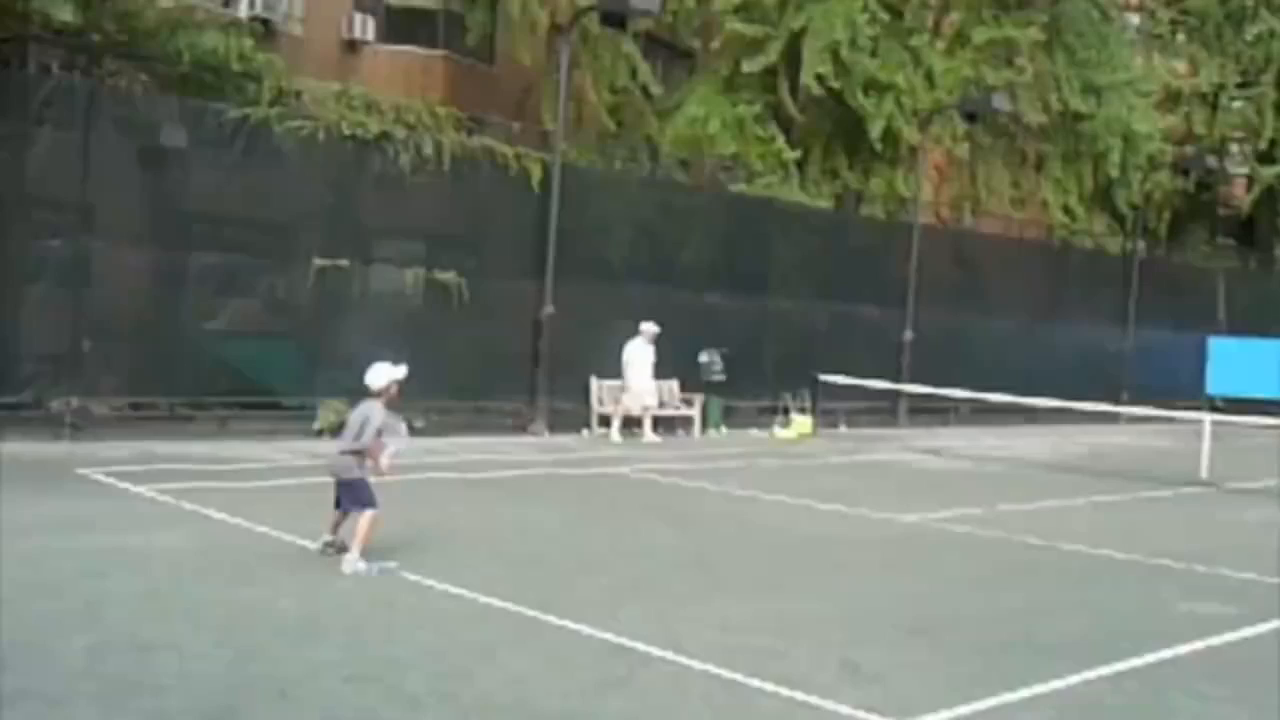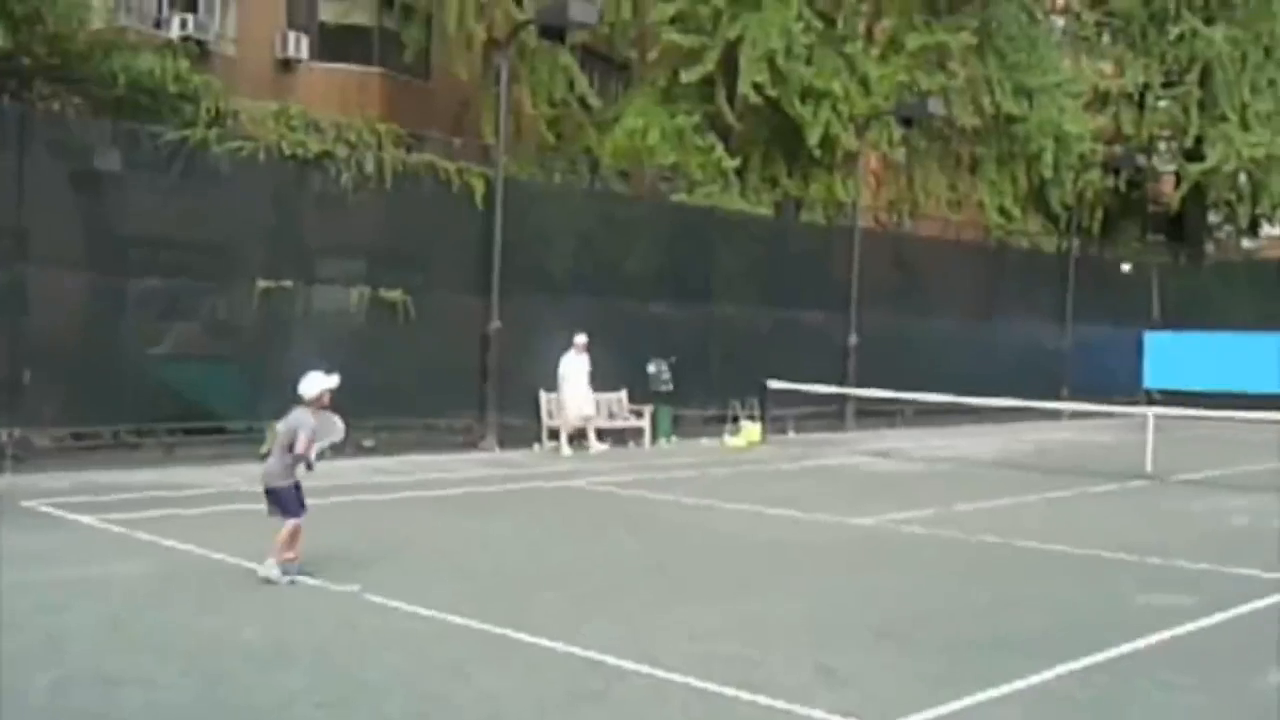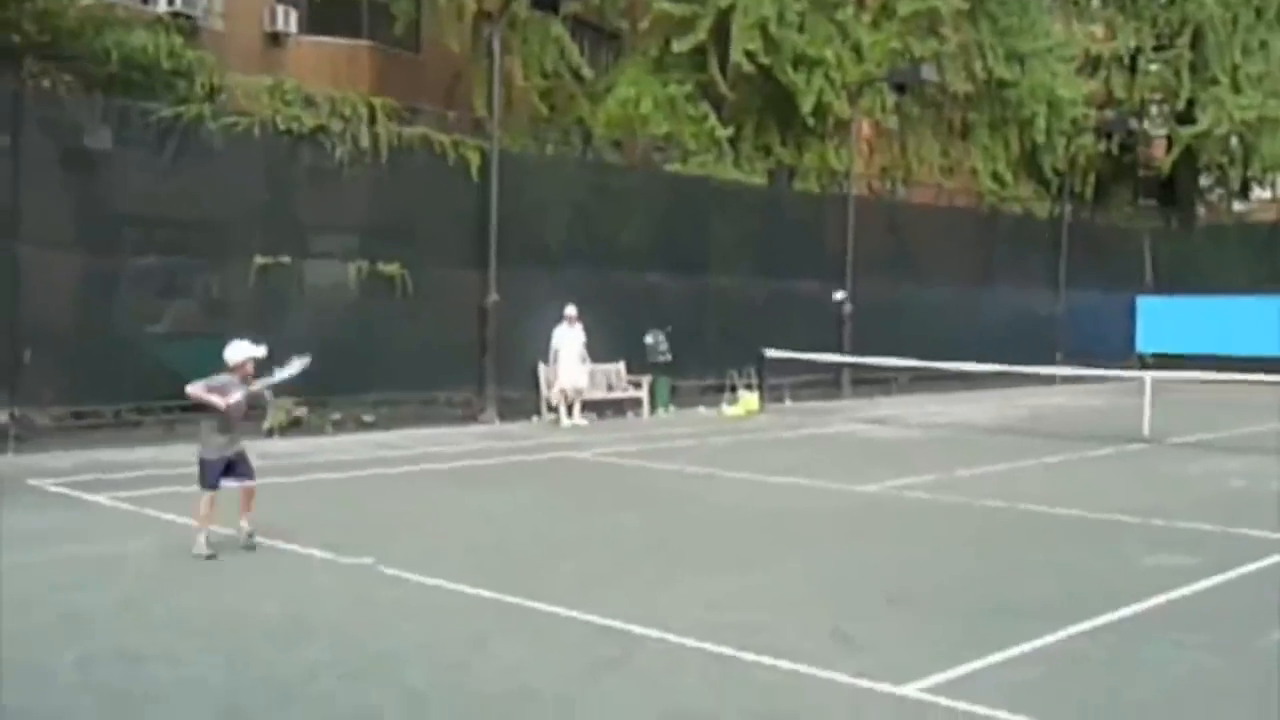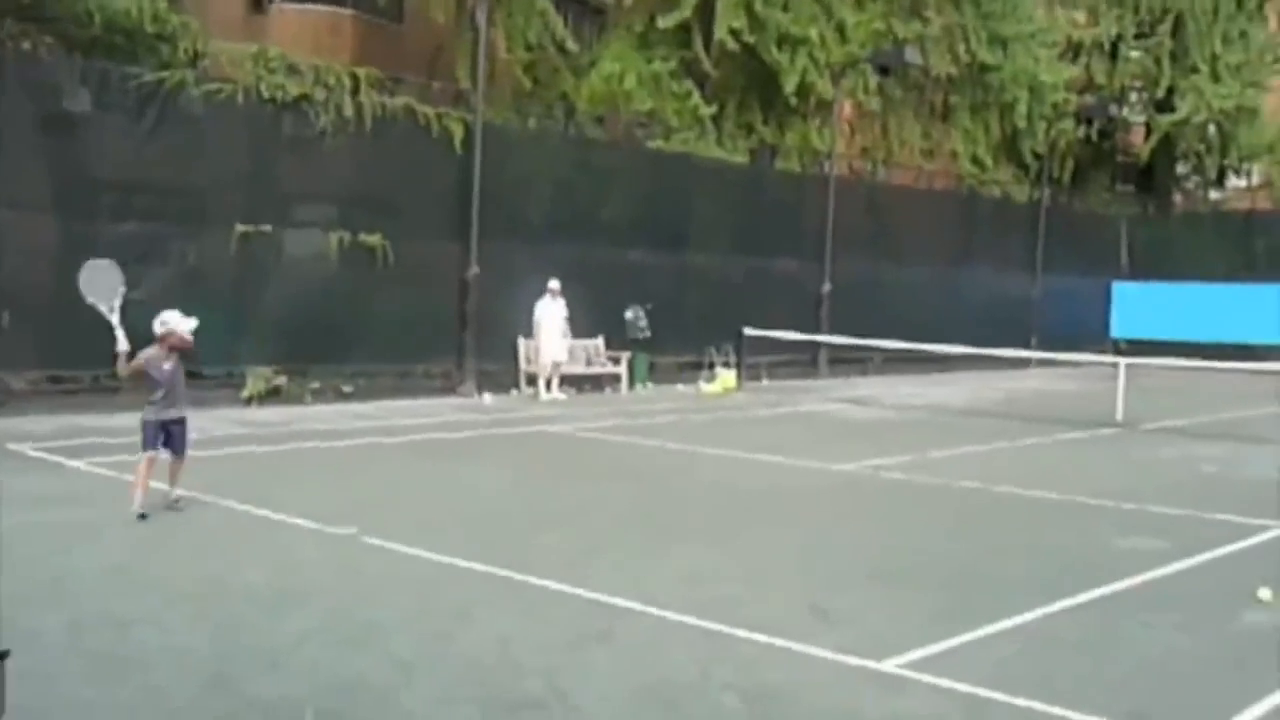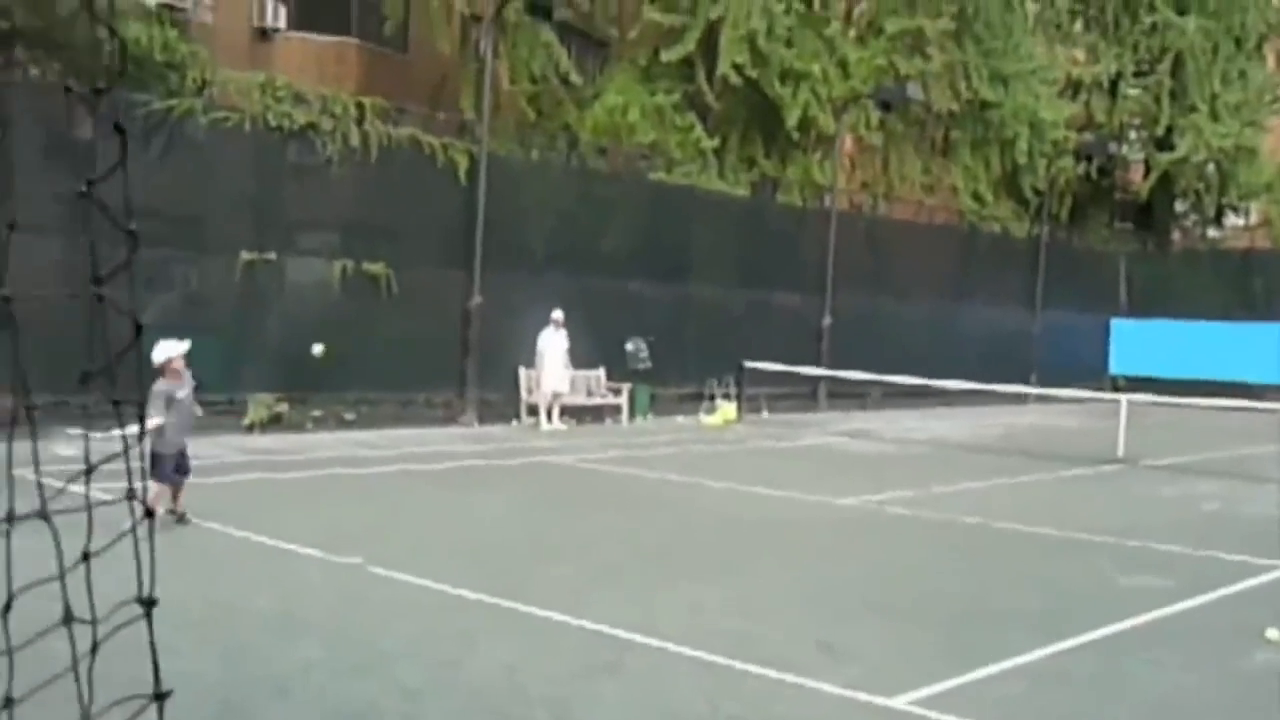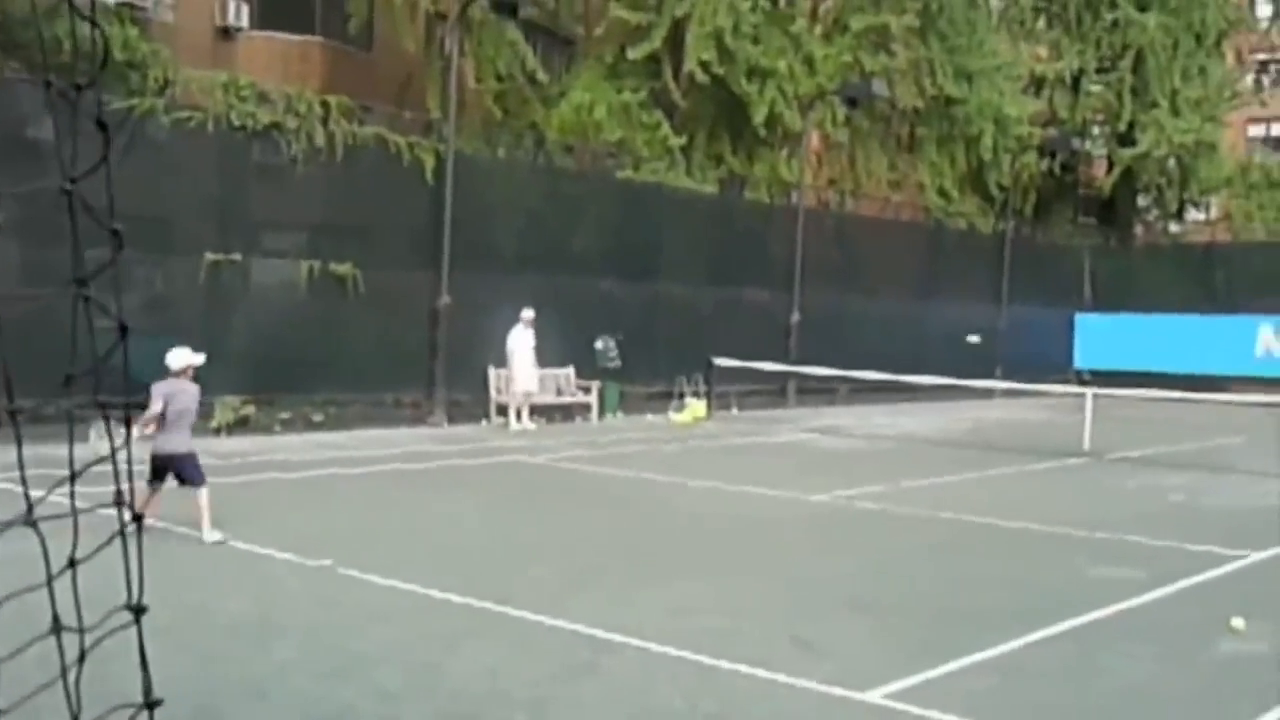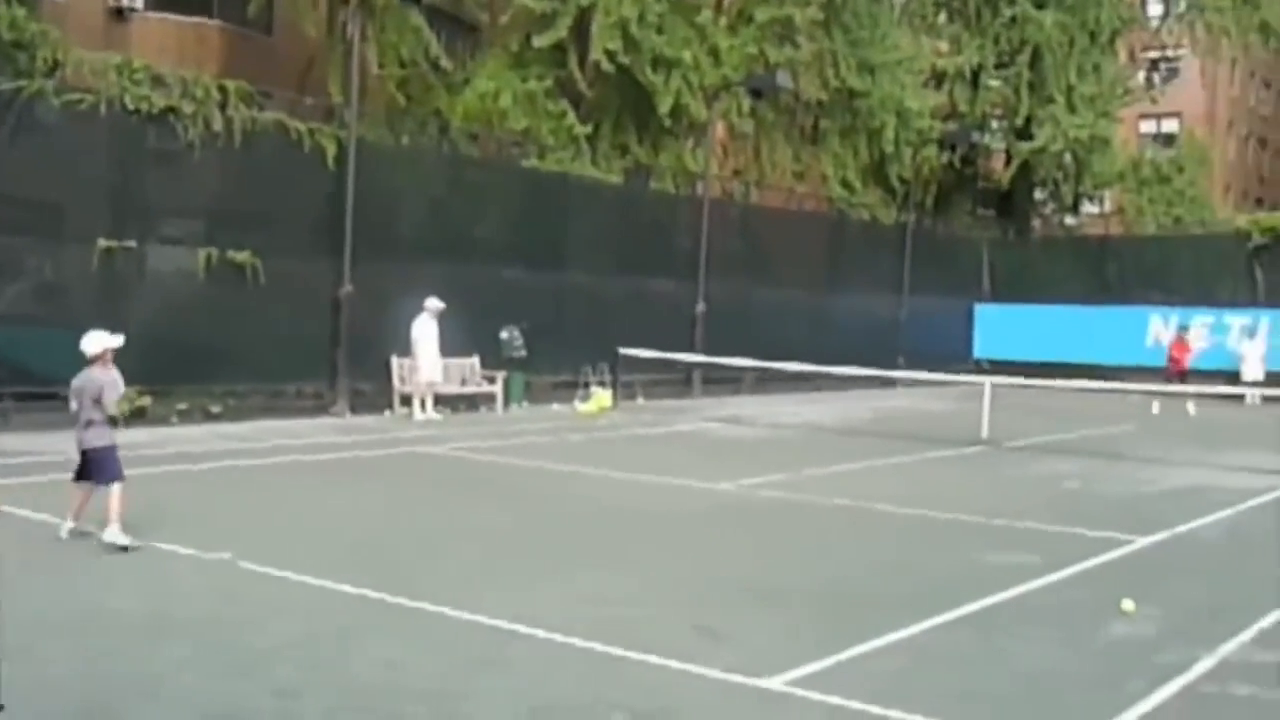
dt=0.5s
person 1, frame 1
left shoulder: (366, 405)
right shoulder: (378, 412)
right elbow: (368, 442)
left wrist: (378, 453)
right wrist: (378, 461)
left hip: (342, 463)
right hip: (350, 467)
left knee: (345, 506)
right knee: (369, 510)
left ankle: (329, 540)
right ankle: (353, 559)
person 1, frame 2
left shoulder: (300, 413)
right shoulder: (308, 421)
left elbow: (279, 429)
right elbow: (300, 450)
right wrist: (309, 456)
left hip: (285, 474)
right hip: (279, 476)
left knee: (299, 515)
right knee: (293, 520)
left ankle: (290, 559)
right ankle: (271, 566)
person 1, frame 3
left shoulder: (243, 382)
right shoulder: (221, 382)
right elbow: (190, 388)
right wrist: (214, 400)
left hip: (234, 446)
right hip: (213, 449)
left knee: (249, 484)
right knee: (210, 492)
left ankle: (244, 528)
right ankle: (201, 539)
person 1, frame 4
left shoulder: (179, 347)
right shoulder: (148, 355)
left elbow: (189, 341)
right elbow: (123, 372)
left wrist: (176, 332)
right wrist: (121, 353)
left hip: (177, 413)
right hip: (153, 414)
left knee: (178, 456)
right knee: (150, 455)
left ankle: (172, 495)
right ankle: (138, 501)
person 1, frame 5
left shoulder: (186, 377)
right shoulder: (161, 389)
right elbow: (155, 419)
left wrist: (194, 408)
left hip: (178, 443)
right hip: (165, 447)
left knee: (182, 476)
right knee: (162, 486)
left ankle: (177, 508)
person 1, frame 6
left shoulder: (159, 387)
right shoulder: (194, 390)
left elbow: (155, 410)
left wrist: (140, 426)
left hip: (159, 448)
right hip: (182, 448)
left knee: (154, 486)
right knee: (201, 487)
right ankle: (207, 531)
person 1, frame 7
left shoulder: (79, 379)
right shoulder: (105, 379)
left elbow: (74, 407)
right elbow: (112, 411)
right wrist: (117, 403)
left hip: (85, 440)
right hip: (101, 440)
left knee: (86, 483)
right knee: (116, 483)
left ankle: (70, 524)
right ankle: (113, 531)
